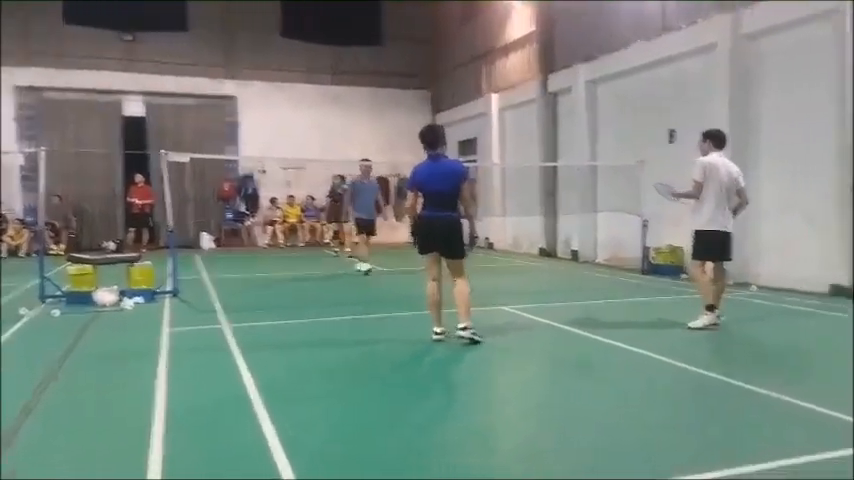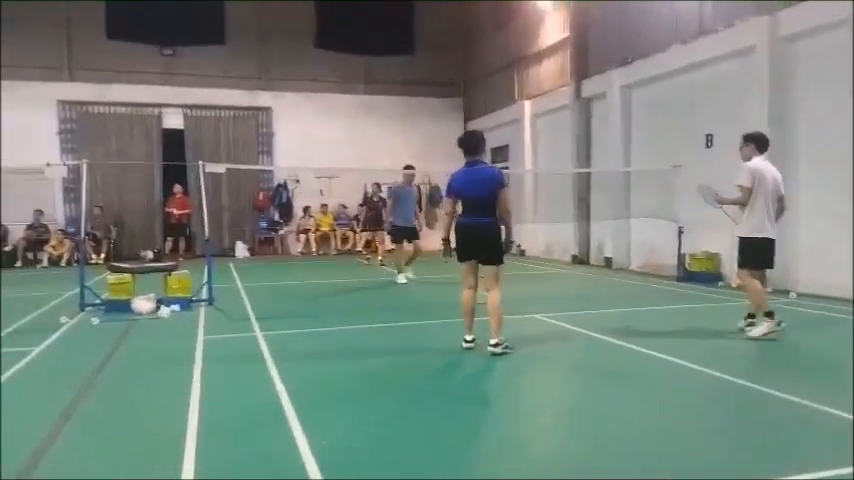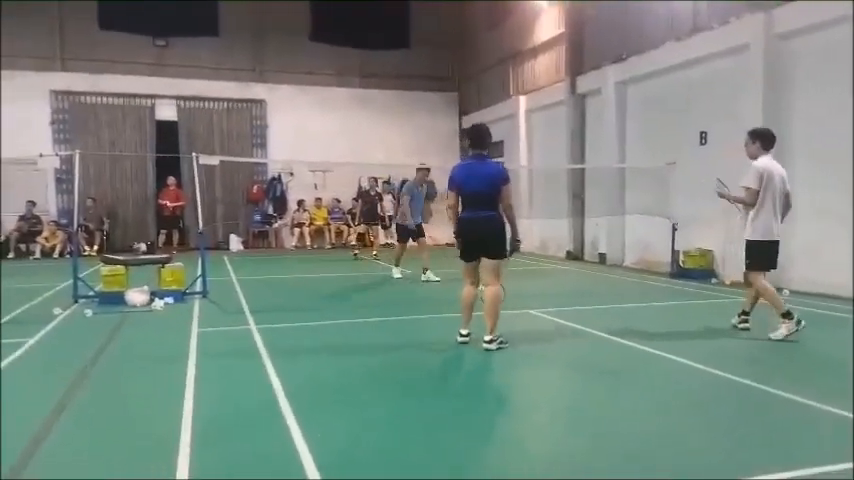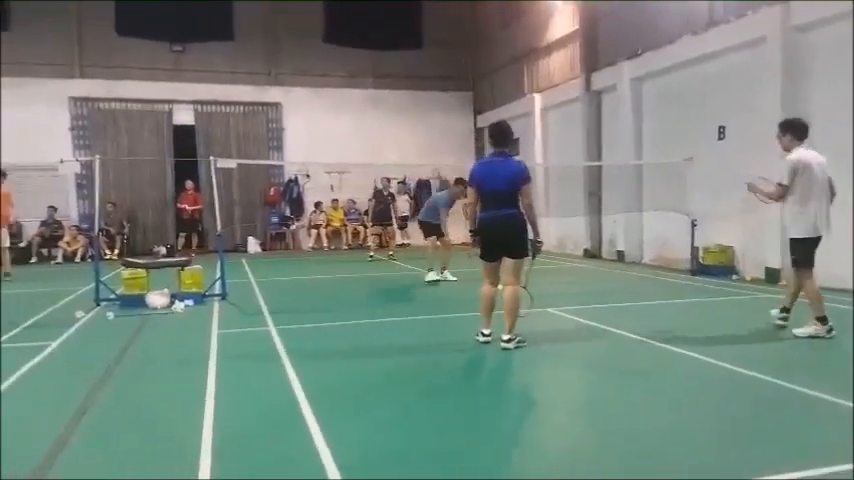
dt=0.3s
person 1, frame 1
left shoulder: (418, 171)
right shoulder: (457, 168)
left elbow: (411, 206)
right elbow: (467, 203)
left wrist: (415, 230)
right wrist: (472, 230)
left hip: (427, 225)
right hip: (450, 225)
left knee: (433, 278)
right knee: (459, 278)
left ankle: (437, 328)
right ankle: (464, 324)
person 1, frame 2
left shoulder: (456, 178)
right shoulder: (495, 174)
left elbow: (449, 212)
right elbow: (504, 209)
left wrist: (445, 239)
right wrist: (508, 235)
left hip: (465, 232)
right hip: (489, 232)
left knee: (469, 286)
right knee: (493, 287)
left ankle: (468, 336)
right ankle: (496, 340)
person 1, frame 3
left shoulder: (457, 170)
right shoulder: (498, 169)
left elbow: (452, 206)
right elbow: (507, 205)
left wrist: (457, 232)
right wrist: (515, 234)
left hip: (467, 227)
right hip: (492, 227)
left knee: (470, 282)
right knee: (492, 283)
left ankle: (464, 331)
right ankle: (490, 336)
person 1, frame 4
left shoulder: (478, 168)
right shoulder: (519, 168)
left elbow: (472, 203)
right elbow: (528, 204)
left wrist: (473, 230)
right wrist: (536, 235)
left hip: (488, 226)
right hip: (513, 226)
left knee: (489, 281)
right knee: (511, 283)
left ankle: (485, 330)
right ankle: (508, 336)
person 2, frame 1
left shoulder: (703, 162)
right shoulder: (733, 168)
left elbow: (696, 192)
right elbow: (743, 200)
left wrist: (679, 194)
left hip: (706, 224)
right hip: (724, 225)
left knee: (697, 267)
right knee: (718, 268)
left ankle: (710, 312)
right ankle: (713, 310)
person 2, frame 2
left shoulder: (750, 166)
right shoulder: (774, 172)
left elbow: (745, 199)
right elbow: (781, 206)
left wrist: (725, 200)
left hip: (751, 232)
right hip: (768, 233)
left knee: (745, 275)
right knee: (758, 275)
left ankle: (770, 318)
right ankle: (751, 318)
person 2, frame 3
left shoulder: (758, 166)
right shoulder: (778, 168)
left elbow: (751, 200)
right elbow: (788, 203)
left wrist: (728, 196)
left hip: (758, 232)
right hip: (771, 231)
left knee: (755, 277)
right knee: (757, 275)
left ankle: (789, 319)
right ankle: (744, 316)
person 2, frame 4
left shoulder: (793, 159)
right shoulder: (818, 158)
left elbow: (778, 195)
right elbow: (832, 192)
left wrist: (757, 189)
left hip: (802, 227)
right hip: (816, 225)
left knee: (805, 274)
right knee: (799, 270)
left ankle: (822, 324)
right ankle: (785, 311)
